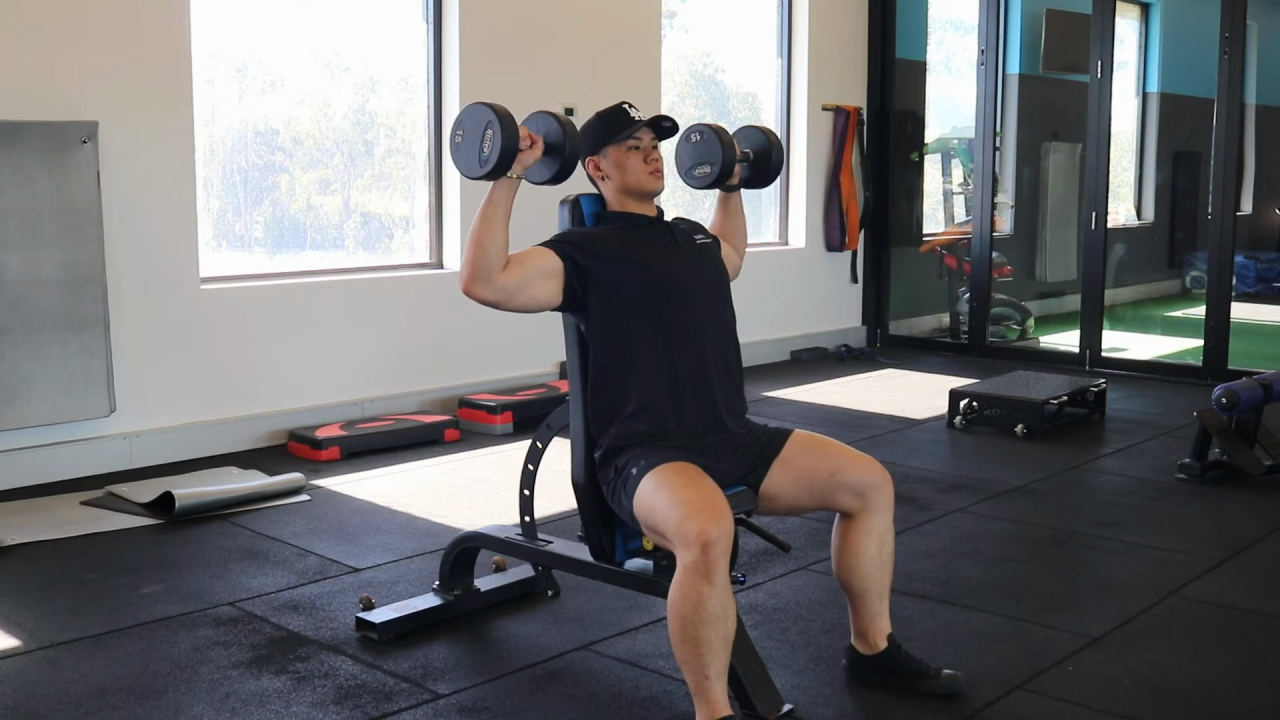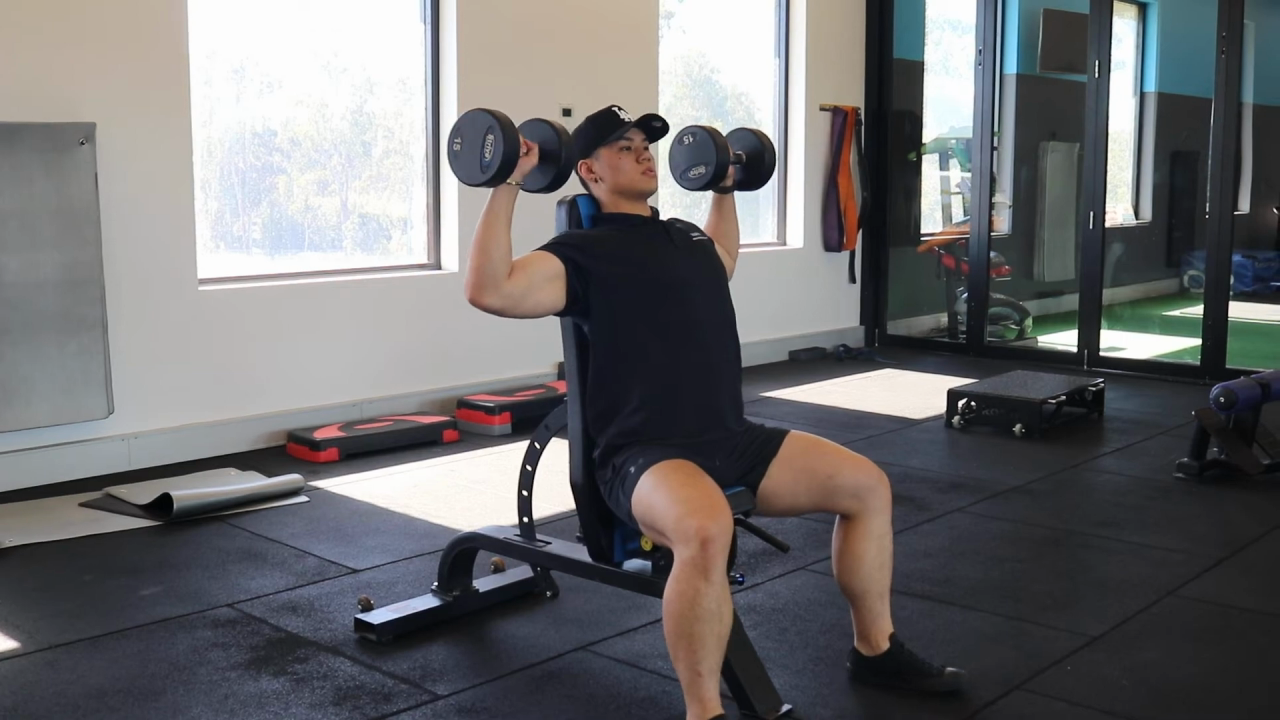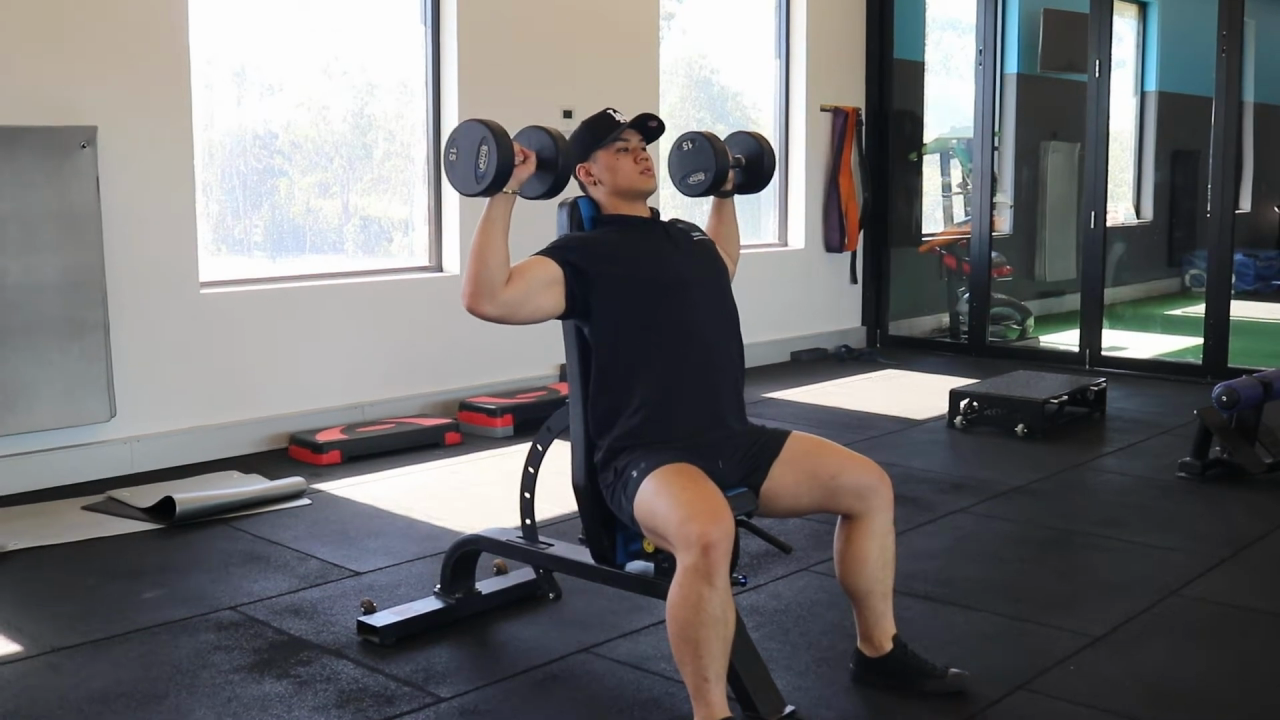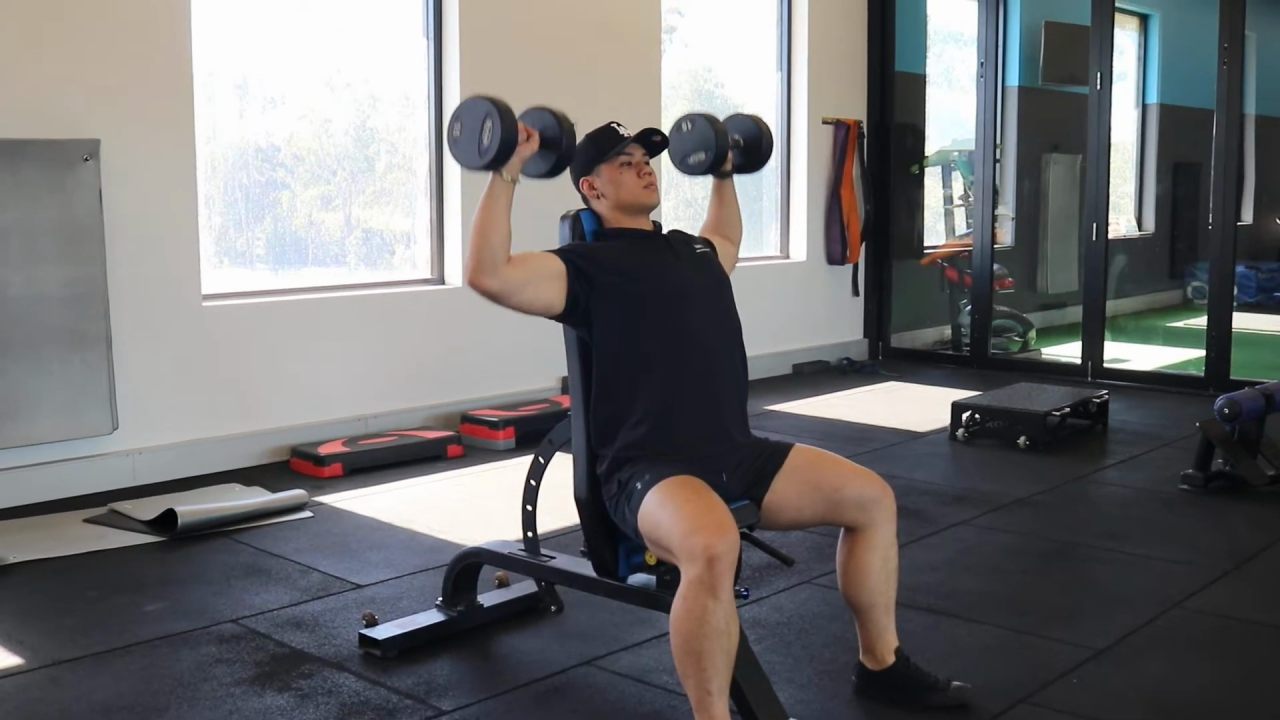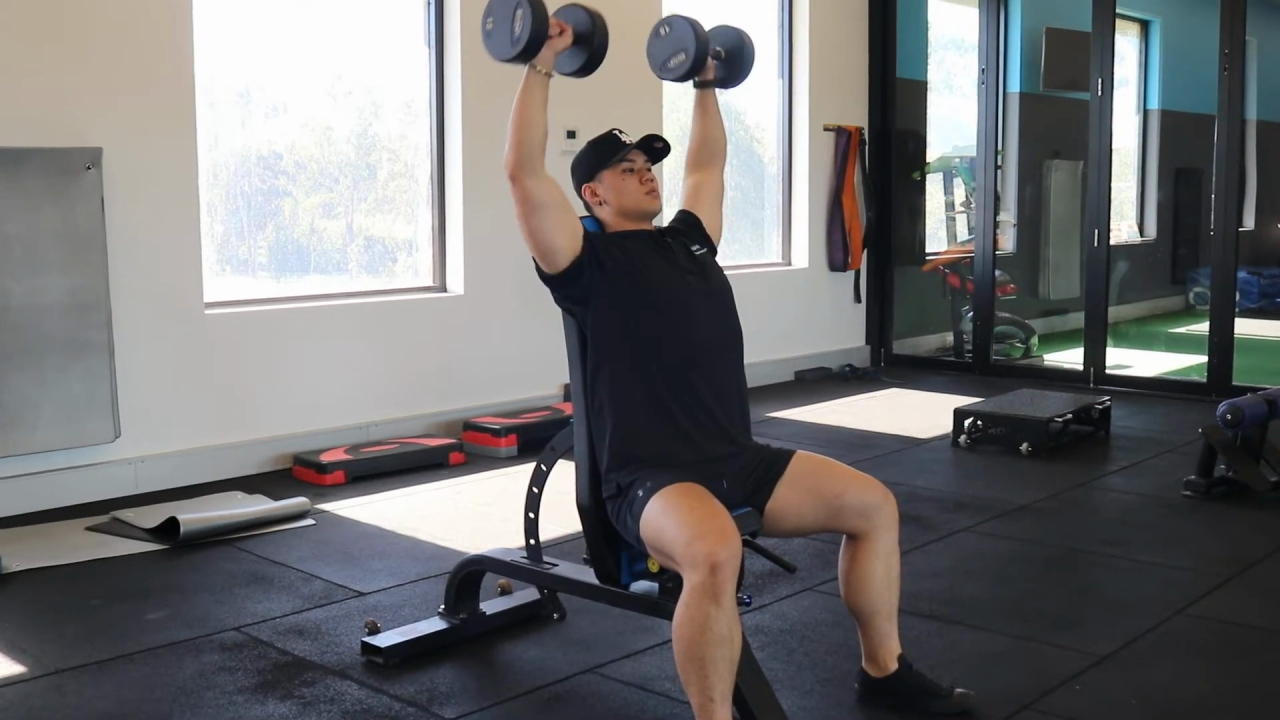
dt=0.4s
person 1, frame 1
left shoulder: (690, 234)
right shoulder: (587, 250)
left elbow: (732, 259)
right elbow: (483, 280)
left wrist: (731, 186)
right wrist: (508, 177)
left hip: (733, 437)
right hip: (648, 454)
left knee: (870, 483)
right knee: (708, 534)
left ankle: (873, 646)
person 1, frame 2
left shoulder: (684, 236)
right shoulder: (586, 251)
left elbow: (723, 259)
right elbow: (488, 290)
left wrist: (724, 188)
right wrist: (507, 185)
left hip: (731, 437)
right hip: (647, 454)
left knee: (866, 486)
right knee: (705, 532)
left ankle: (876, 649)
person 1, frame 3
left shoulder: (685, 236)
right shoulder: (585, 254)
left elbow: (722, 265)
right elbow: (486, 298)
left wrist: (724, 192)
right wrist: (503, 194)
left hip: (734, 439)
right hip: (649, 456)
left knee: (870, 486)
right knee: (708, 537)
left ankle: (879, 649)
person 1, frame 4
left shoulder: (686, 248)
right shoulder: (588, 263)
left elbow: (726, 244)
right elbow: (487, 275)
left wrist: (722, 173)
right wrist: (506, 172)
left hip: (737, 453)
right hip: (651, 468)
left knee: (870, 498)
right knee: (712, 548)
left ankle: (881, 663)
person 1, frame 5
left shoulder: (687, 240)
right shoulder: (591, 263)
left elbow: (710, 163)
right elbow: (523, 172)
left wrist: (705, 85)
right wrist: (541, 66)
left hip: (739, 460)
right hip: (652, 476)
left knee: (873, 505)
right knee: (715, 554)
